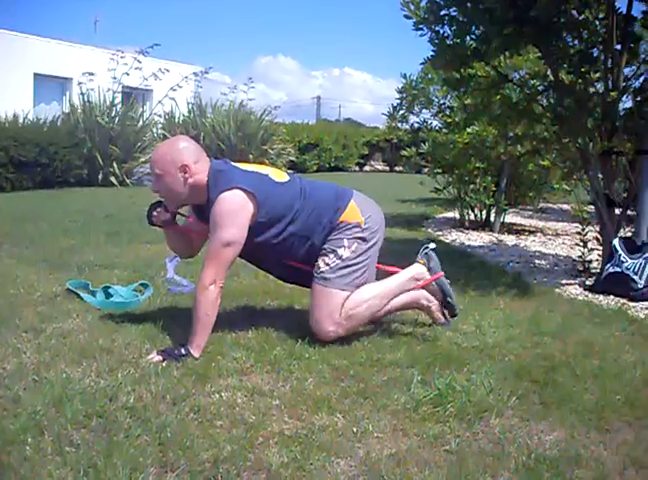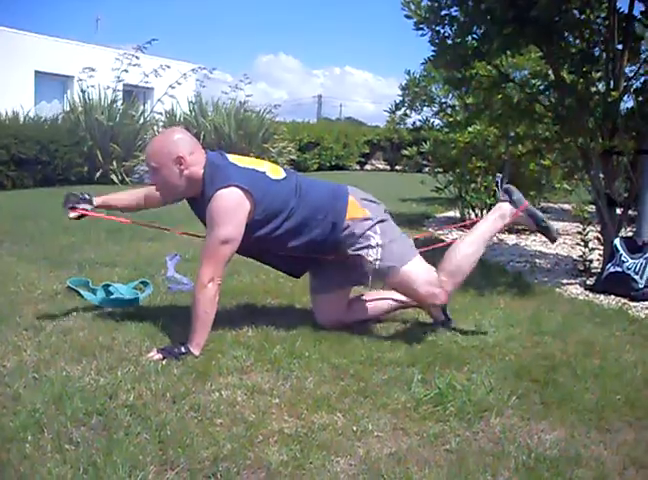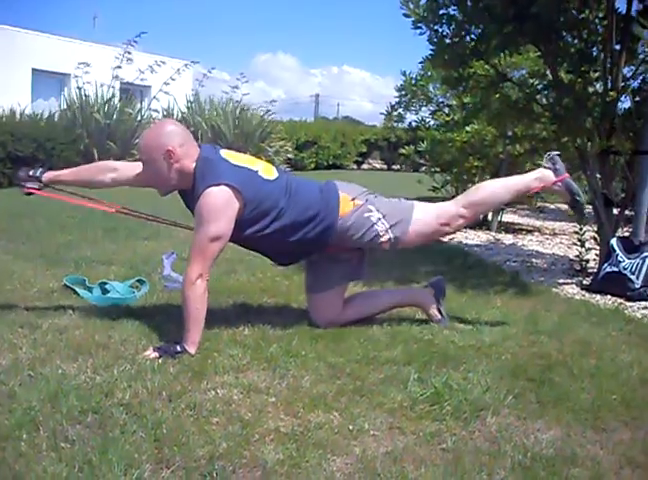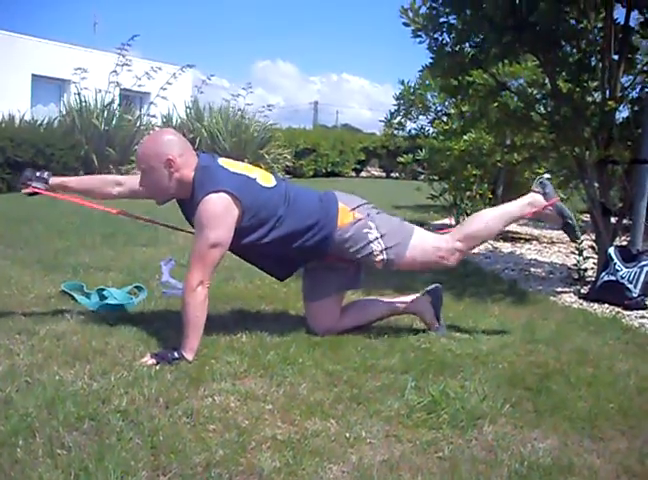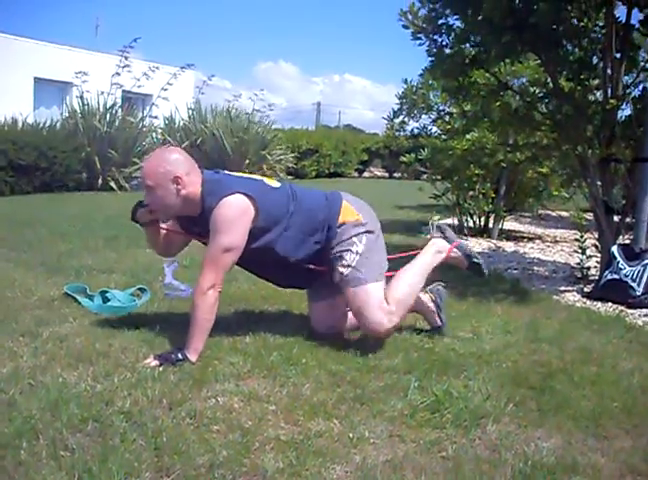
dt=0.3s
person 1, frame 1
left shoulder: (230, 200)
right shoulder: (206, 190)
left elbow: (211, 282)
right elbow: (187, 248)
left wrist: (193, 348)
right wrist: (166, 222)
left hip: (352, 219)
right hip: (340, 221)
left knee: (328, 328)
right knee: (346, 313)
left ankle: (419, 272)
right ankle: (420, 295)
person 1, frame 2
left shoulder: (226, 196)
right shoulder: (198, 177)
left elbow: (208, 281)
right elbow: (145, 198)
left wrist: (192, 347)
right wrist: (96, 202)
left hip: (352, 219)
right hip: (335, 225)
left knee: (435, 289)
right knee: (329, 317)
left ankle: (504, 211)
right ankle: (418, 298)
person 1, frame 3
left shoulder: (215, 193)
right shoulder: (193, 161)
left elbow: (196, 277)
right elbow: (113, 171)
left wrist: (188, 345)
right wrist: (46, 177)
left hip: (346, 215)
right hip: (329, 227)
left knee: (453, 213)
right knee: (326, 317)
left ankle: (545, 177)
right ankle: (421, 295)
person 1, frame 4
left shoulder: (214, 201)
right shoulder: (192, 170)
left elbow: (197, 284)
right elbow: (118, 185)
left wrist: (186, 352)
right wrist: (53, 181)
left hip: (344, 227)
right hip: (328, 233)
left knee: (448, 250)
right knee: (323, 325)
left ankle: (536, 201)
right ankle: (417, 303)
person 1, frame 5
left shoulder: (230, 206)
right shoulder: (189, 206)
left elbow: (209, 286)
right elbow: (165, 249)
left wrist: (189, 353)
right wrist: (148, 223)
left hip: (349, 221)
right hip: (328, 236)
left knee: (378, 323)
right knee: (325, 325)
left ankle: (437, 248)
right ankle: (423, 299)
